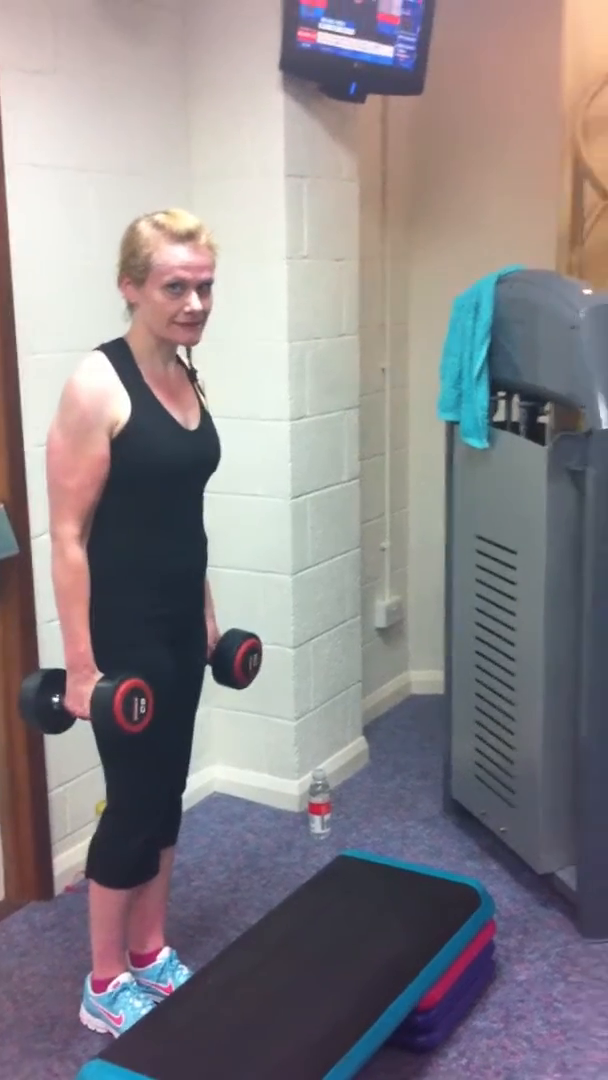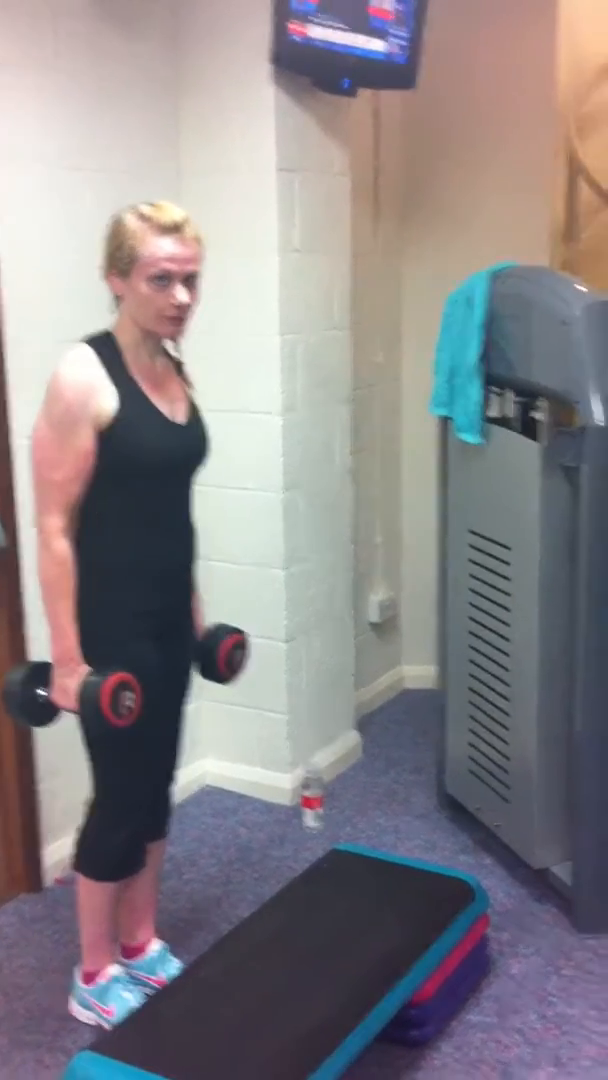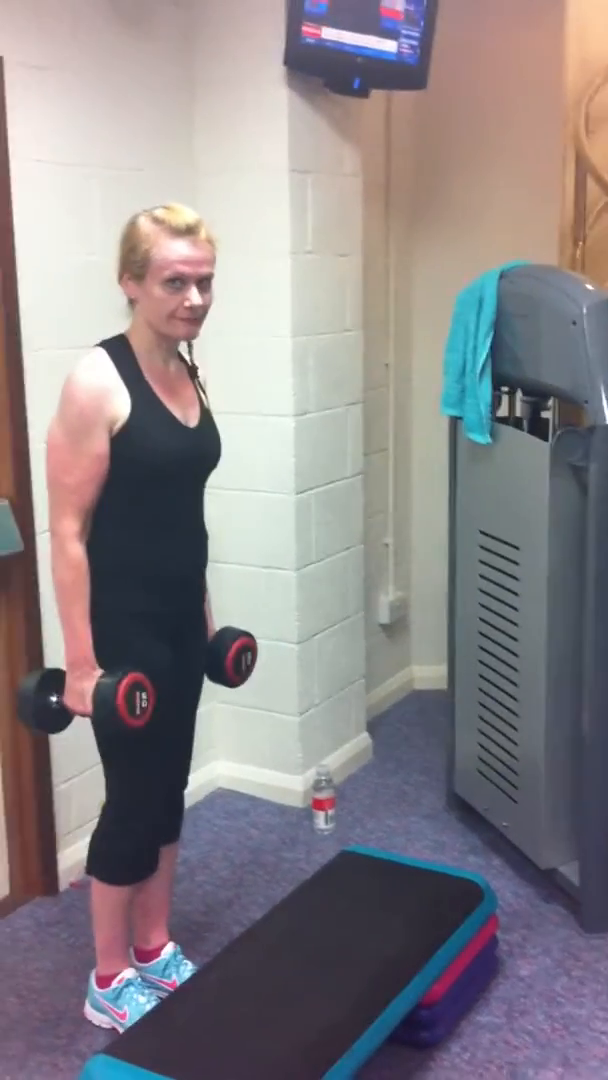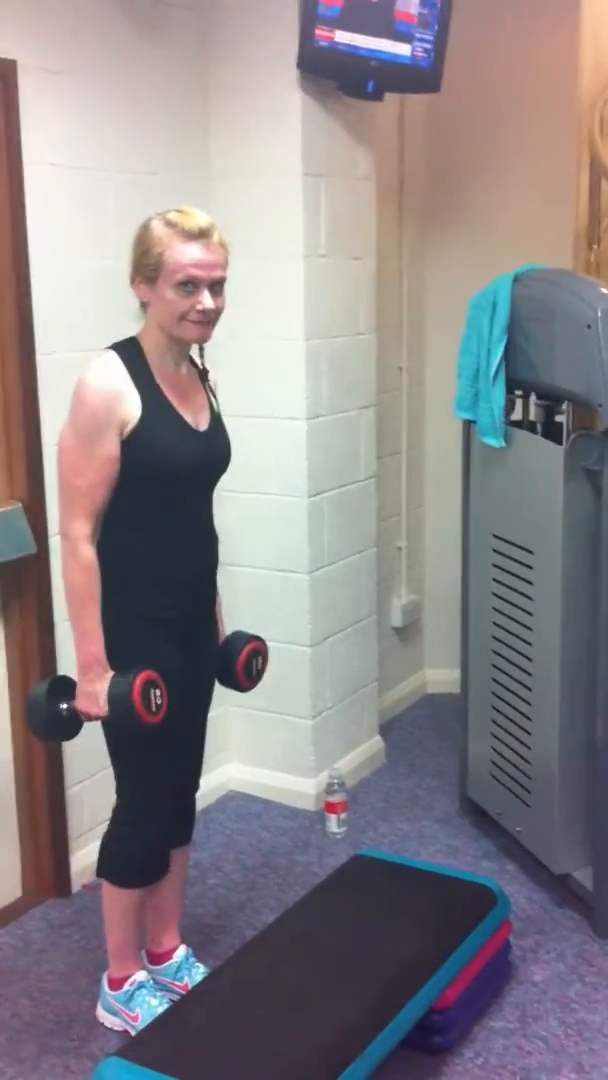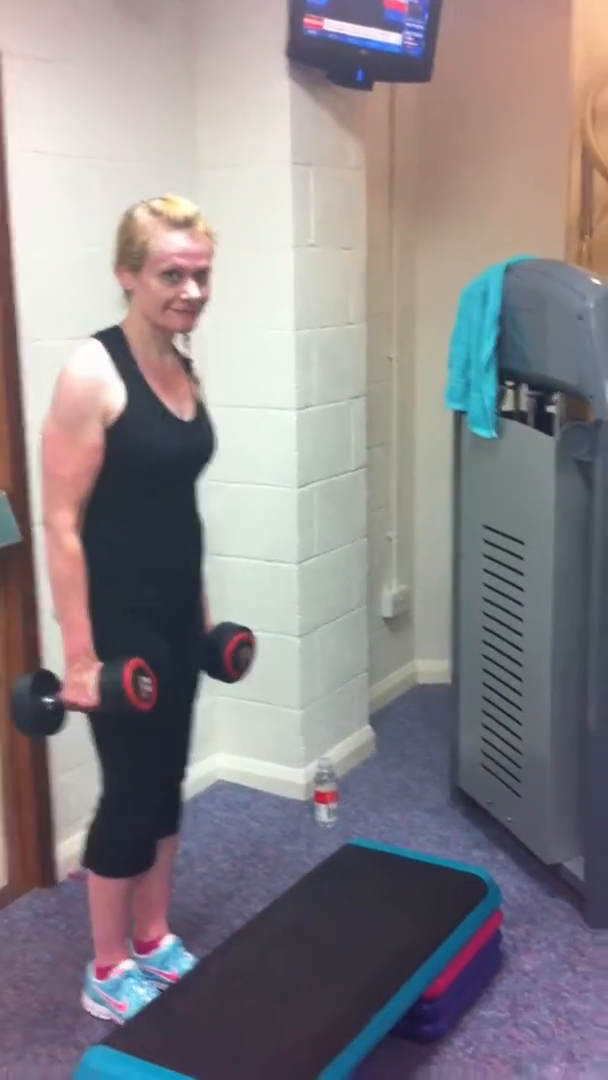
dt=0.2s
person 1, frame 1
left shoulder: (185, 376)
right shoulder: (97, 385)
right elbow: (68, 534)
left wrist: (207, 613)
right wrist: (80, 662)
left hip: (180, 621)
right hip: (124, 629)
left knee: (167, 791)
right knee: (134, 801)
left ankle: (152, 954)
right ankle: (105, 985)
person 1, frame 2
left shoulder: (173, 370)
right shoulder: (83, 377)
right elbow: (54, 527)
left wrist: (195, 606)
right wrist: (67, 656)
left hip: (168, 615)
right hip: (111, 622)
left knee: (155, 784)
right knee: (121, 793)
left ankle: (142, 947)
right ankle: (95, 977)
person 1, frame 3
left shoulder: (187, 373)
right shoulder: (97, 381)
right elbow: (67, 531)
right wrist: (80, 659)
left hip: (180, 618)
right hip: (123, 625)
left knee: (168, 788)
right knee: (134, 797)
left ankle: (156, 950)
right ankle: (109, 981)
person 1, frame 4
left shoulder: (199, 377)
right shoulder: (108, 384)
right elbow: (78, 533)
right wrist: (92, 662)
left hip: (191, 621)
right hip: (133, 627)
left knee: (179, 790)
right knee: (144, 800)
left ankle: (168, 952)
right ankle: (121, 983)
person 1, frame 5
left shoulder: (182, 367)
right shoulder: (92, 374)
right elbow: (63, 523)
right wrist: (78, 653)
left hip: (178, 611)
right hip: (118, 618)
left knee: (165, 780)
right knee: (131, 789)
left ankle: (154, 942)
right ankle: (107, 972)
